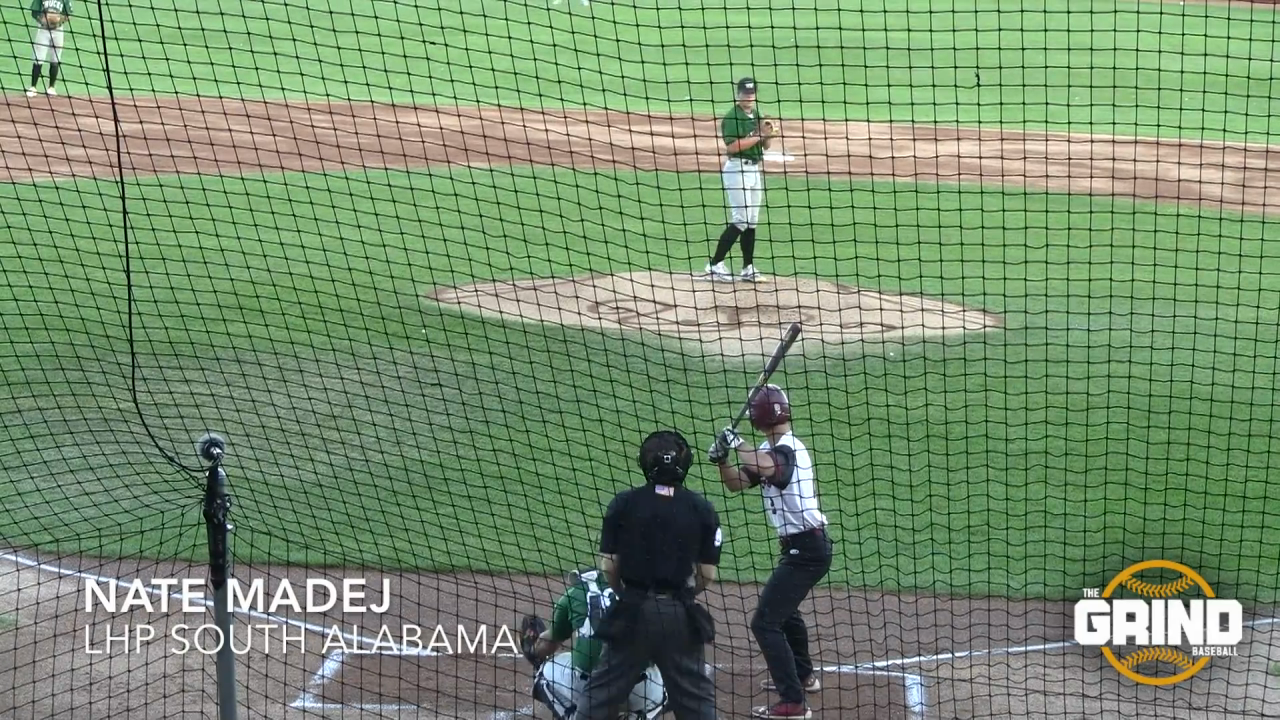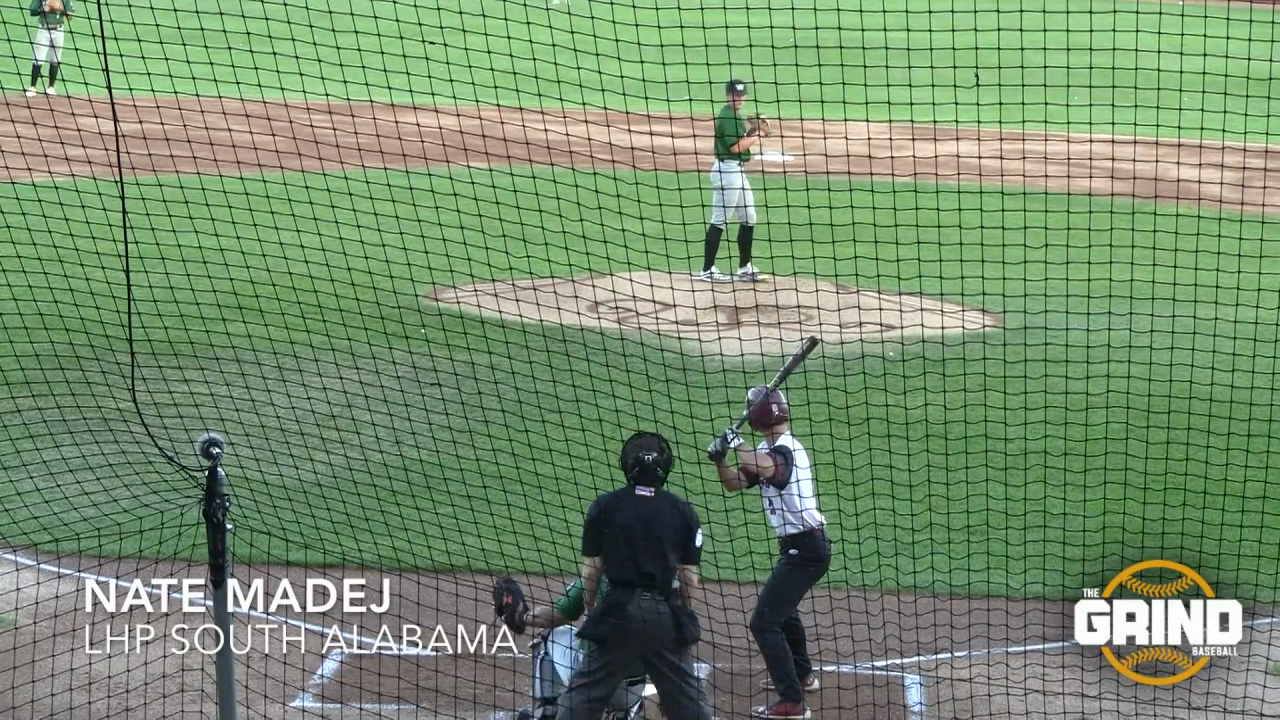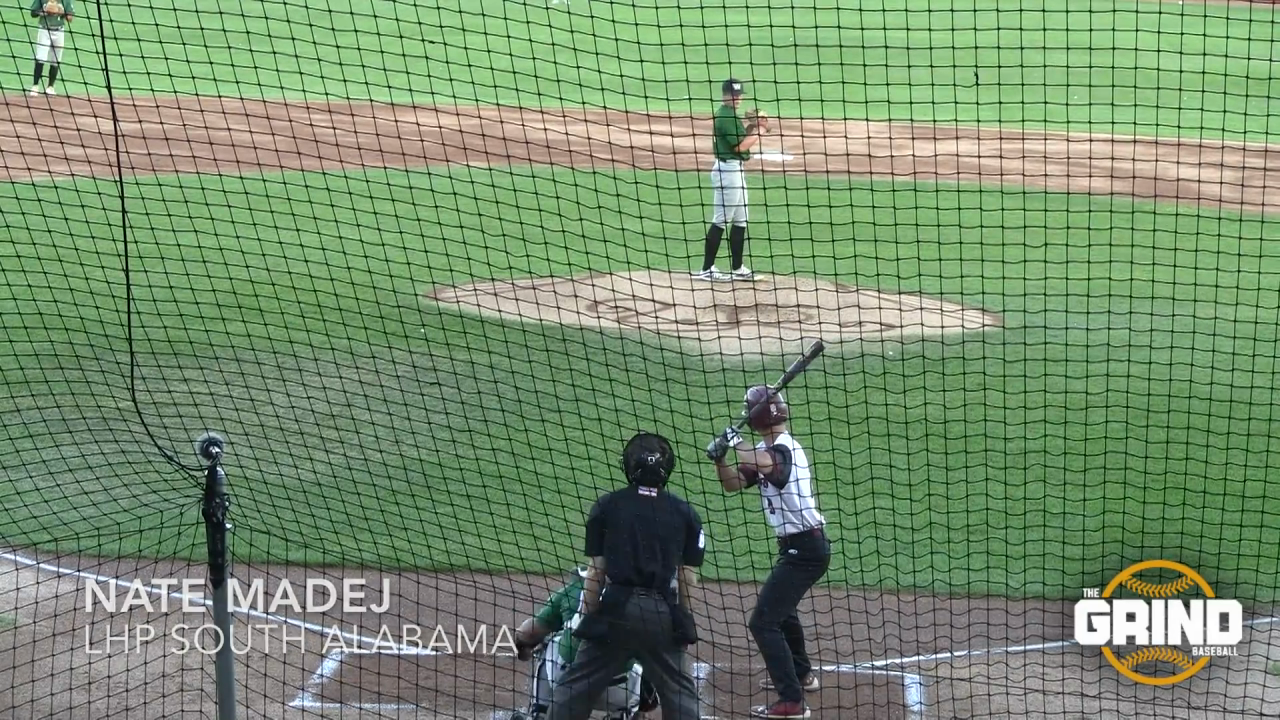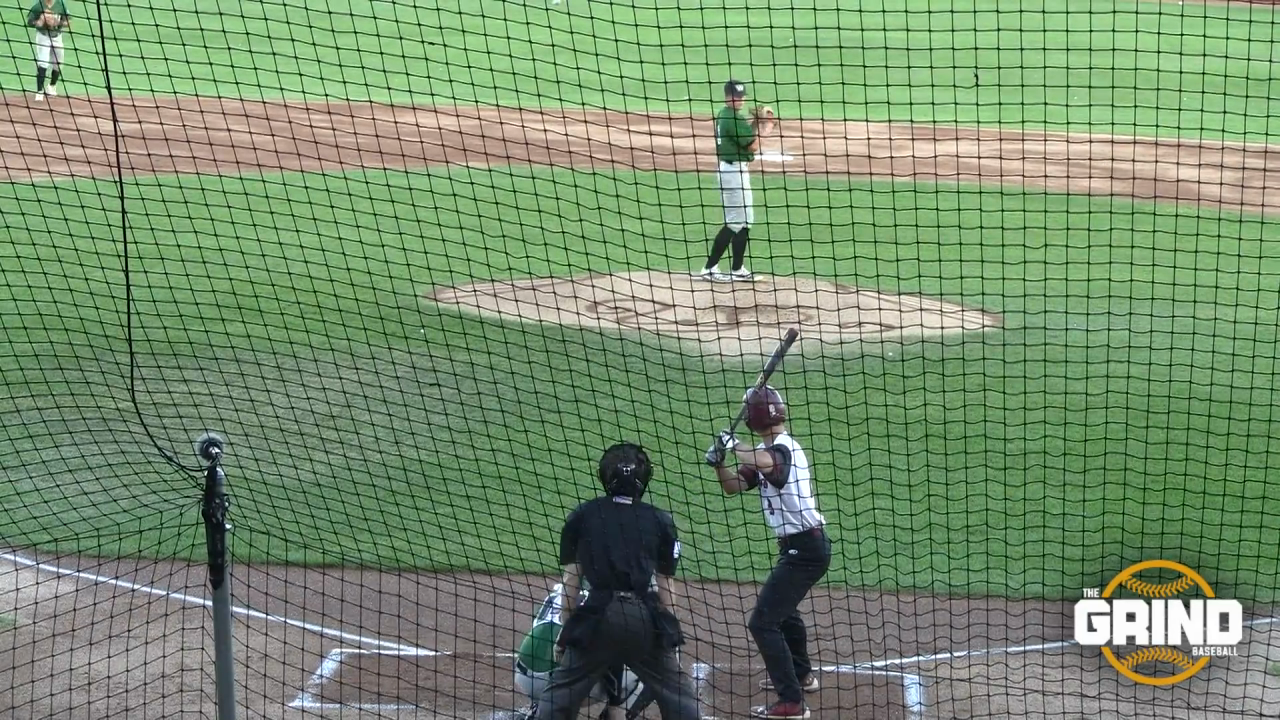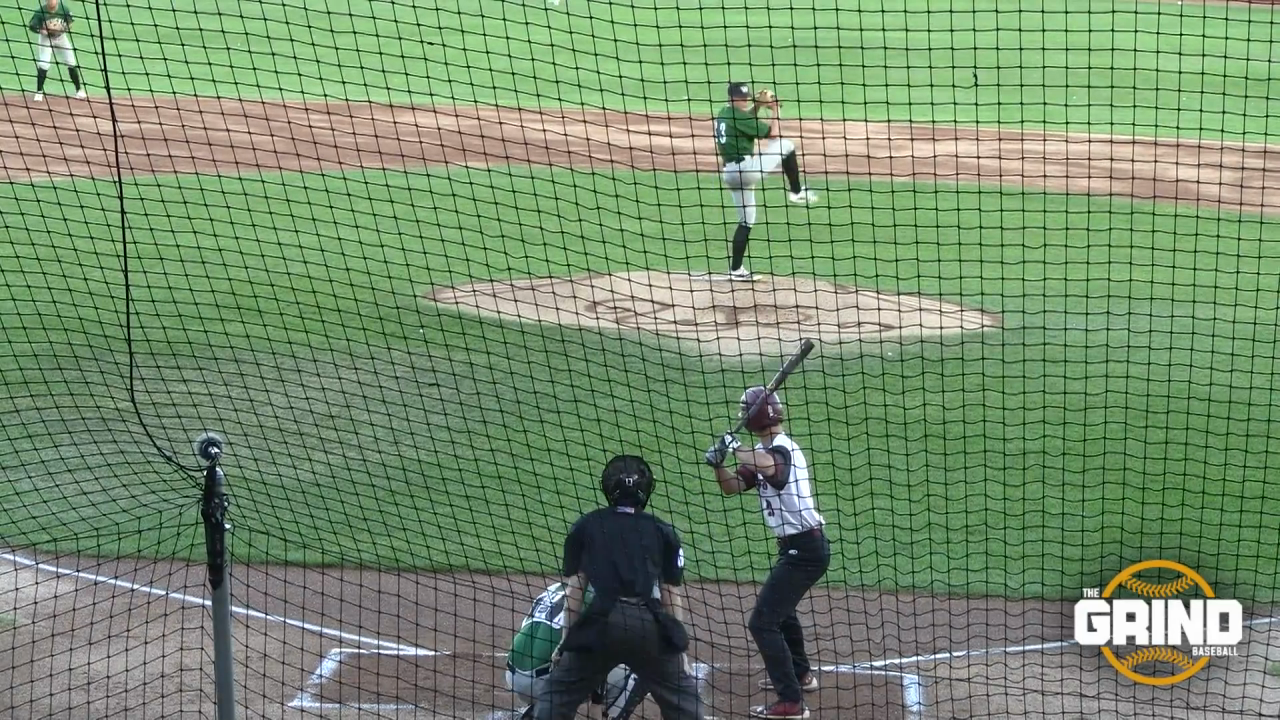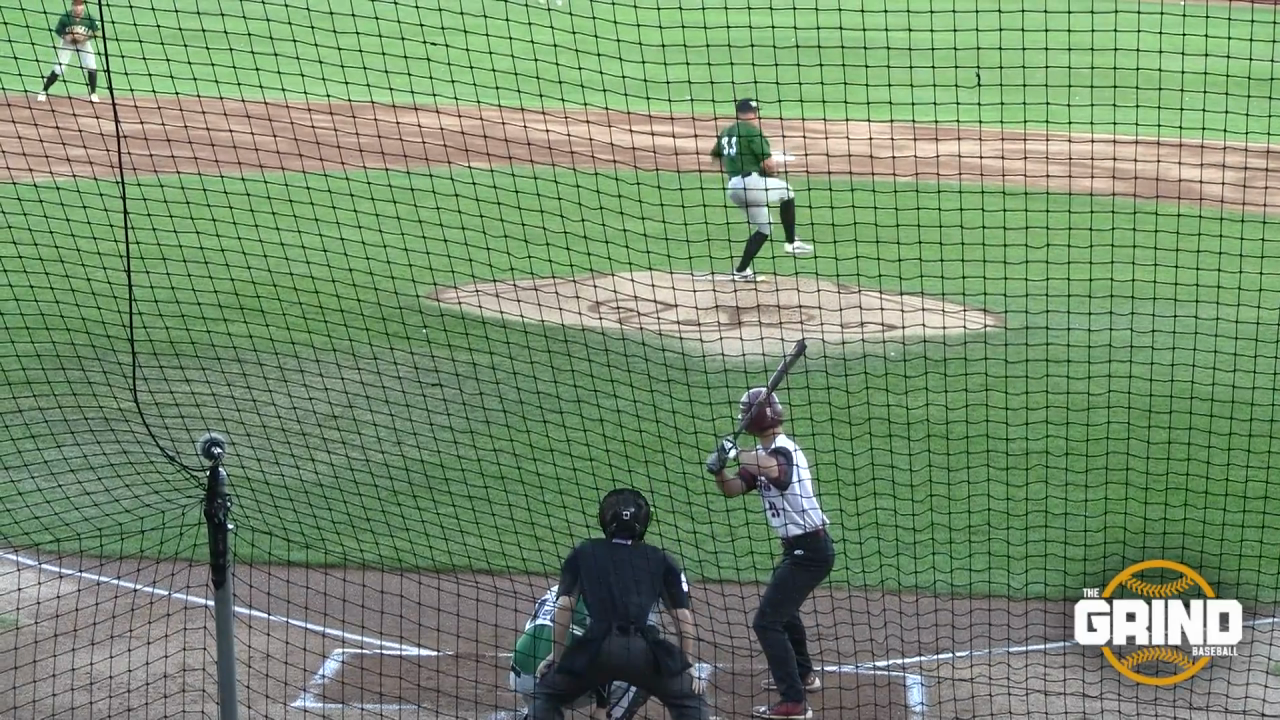
dt=0.4s
person 1, frame 1
left shoulder: (787, 449)
right shoulder: (770, 449)
left elbow: (767, 468)
right elbow: (737, 483)
left wrist: (737, 444)
right wrist: (723, 459)
left hip: (806, 548)
right hip: (802, 546)
left knee: (765, 622)
right knee: (784, 609)
right ankle: (803, 675)
person 1, frame 2
left shoulder: (786, 449)
right shoulder: (769, 450)
left elbow: (767, 469)
right elbow: (734, 483)
left wrist: (737, 444)
right wrist: (720, 458)
left hip: (805, 548)
right hip: (801, 546)
left knee: (763, 622)
right knee: (782, 609)
right ankle: (801, 674)
person 1, frame 3
left shoulder: (785, 448)
right shoulder: (767, 449)
left elbow: (765, 465)
right elbow: (734, 483)
left wrist: (737, 443)
right wrist: (720, 458)
left hip: (804, 549)
right hip: (800, 546)
left knee: (763, 622)
right knee: (781, 608)
right ankle: (801, 674)
person 1, frame 4
left shoulder: (784, 448)
right shoulder: (767, 450)
left elbow: (765, 464)
right elbow: (734, 486)
left wrist: (734, 445)
right wrist: (719, 463)
left hip: (804, 549)
right hip: (801, 546)
left knee: (763, 622)
right knee: (782, 609)
right ankle: (801, 674)
person 1, frame 5
left shoulder: (783, 449)
right shoulder: (764, 452)
left elbow: (767, 468)
right elbow: (732, 487)
left wrist: (735, 448)
right wrist: (718, 463)
left hip: (804, 549)
right hip: (799, 546)
left knee: (763, 622)
right knee: (780, 609)
right ankle: (800, 674)
person 1, frame 6
left shoulder: (784, 450)
right shoulder: (762, 454)
left elbow: (772, 471)
right elbow: (733, 489)
left wrist: (737, 453)
right wrist: (719, 470)
left hip: (810, 550)
right hip: (801, 548)
left knee: (767, 621)
right knee: (782, 608)
right ankle: (803, 674)
person 2, frame 1
left shoulder: (623, 504)
right shoulder: (702, 509)
left elbow: (609, 566)
right elbow: (707, 574)
left hip: (634, 609)
right hip: (680, 612)
left knee: (600, 690)
right knee: (696, 694)
person 2, frame 2
left shoulder: (605, 506)
right shoulder: (683, 511)
left elbow: (591, 570)
right elbow: (689, 575)
left wrist: (590, 610)
right wrist: (685, 616)
left hip: (619, 610)
right hip: (665, 611)
left knee: (584, 692)
right knee: (687, 693)
person 2, frame 3
left shoulder: (607, 506)
right shoulder: (684, 512)
left elbow: (596, 571)
right elbow: (687, 578)
left wrist: (587, 616)
right wrist: (683, 621)
left hip: (616, 609)
right hip: (662, 612)
left knee: (575, 689)
right knee: (680, 694)
person 2, frame 4
left shoulder: (582, 516)
right shoulder: (660, 521)
left elbow: (571, 579)
right elbow: (665, 585)
left wrist: (564, 629)
right wrist: (669, 632)
left hip: (599, 615)
right hip: (645, 615)
left knee: (561, 694)
right knee: (678, 696)
person 2, frame 5
left shoulder: (585, 526)
right shoulder: (662, 531)
left elbow: (574, 590)
right elbow: (671, 595)
left wrist: (567, 639)
right wrist: (679, 645)
left hip: (602, 622)
right hip: (649, 622)
left knee: (556, 695)
right knee: (682, 696)
person 2, frame 6
left shoulder: (583, 553)
right shoulder: (660, 559)
left elbow: (563, 608)
right elbow: (683, 615)
left wrist: (556, 656)
right wrist: (688, 664)
left hip: (598, 649)
right hip: (643, 650)
left knee: (546, 694)
right knee: (690, 699)
person 3, frame 1
left shoulder: (757, 115)
right shoulder: (732, 117)
left elbow: (765, 146)
right elbow: (733, 147)
left wrist: (767, 134)
right wrist: (759, 135)
left hip: (754, 169)
right hip: (737, 170)
left knee: (751, 221)
right knee: (740, 221)
left ankle: (748, 268)
right ankle: (715, 264)
person 3, frame 2
left shoulder: (735, 116)
right shoulder: (726, 117)
right elbow: (736, 147)
left wrist: (753, 131)
right wrist: (758, 134)
left hip: (737, 170)
right hip: (727, 171)
left knee: (749, 219)
right knee: (719, 221)
left ankle: (745, 267)
right ankle: (707, 269)
person 3, frame 3
left shoulder: (730, 115)
right shoulder: (726, 116)
left elbow: (740, 138)
right elbow: (740, 146)
left wrist: (752, 126)
right wrist: (760, 130)
left hip: (735, 170)
right hip: (728, 170)
left knee: (740, 221)
right knee: (720, 221)
left ankle: (737, 268)
right ankle: (707, 269)
person 3, frame 4
left shoulder: (725, 115)
right shoulder: (733, 118)
left elbow: (742, 134)
right elbow: (753, 145)
left wrist: (758, 123)
right wrist: (768, 125)
left hip: (729, 170)
right hip: (734, 171)
left knee: (740, 221)
right knee: (736, 224)
left ankle: (737, 268)
right ankle: (710, 267)
person 3, frame 5
left shoulder: (722, 115)
right shoulder: (738, 117)
right elbow: (772, 133)
left wrist: (756, 107)
right wrist: (776, 110)
left hip: (729, 172)
right hip: (745, 168)
left knee: (746, 222)
right knee: (787, 146)
left ankle: (736, 269)
right ankle: (796, 191)
person 3, frame 6
left shoulder: (725, 133)
right shoulder: (752, 132)
left elbow: (719, 159)
right elbow: (768, 163)
right wrist: (774, 174)
left hip: (734, 188)
right hip: (749, 184)
left knee: (764, 229)
right knee: (785, 191)
left ankle: (742, 270)
right ankle: (792, 242)
